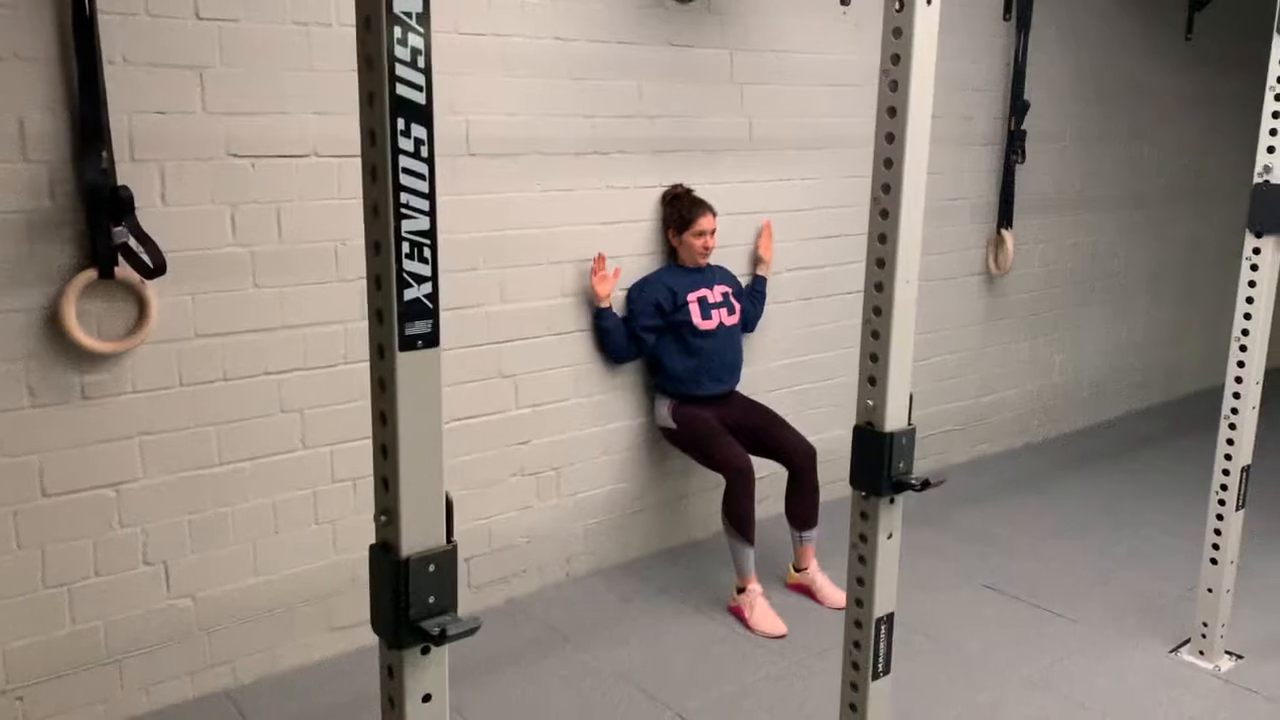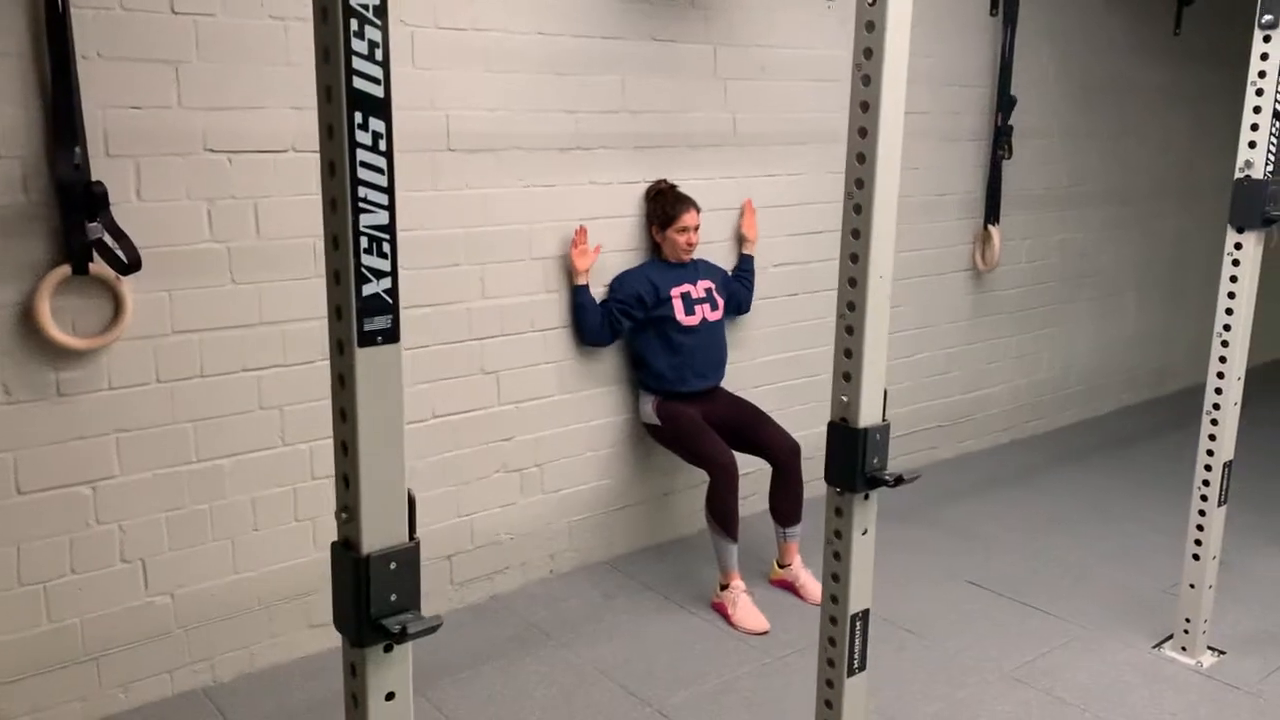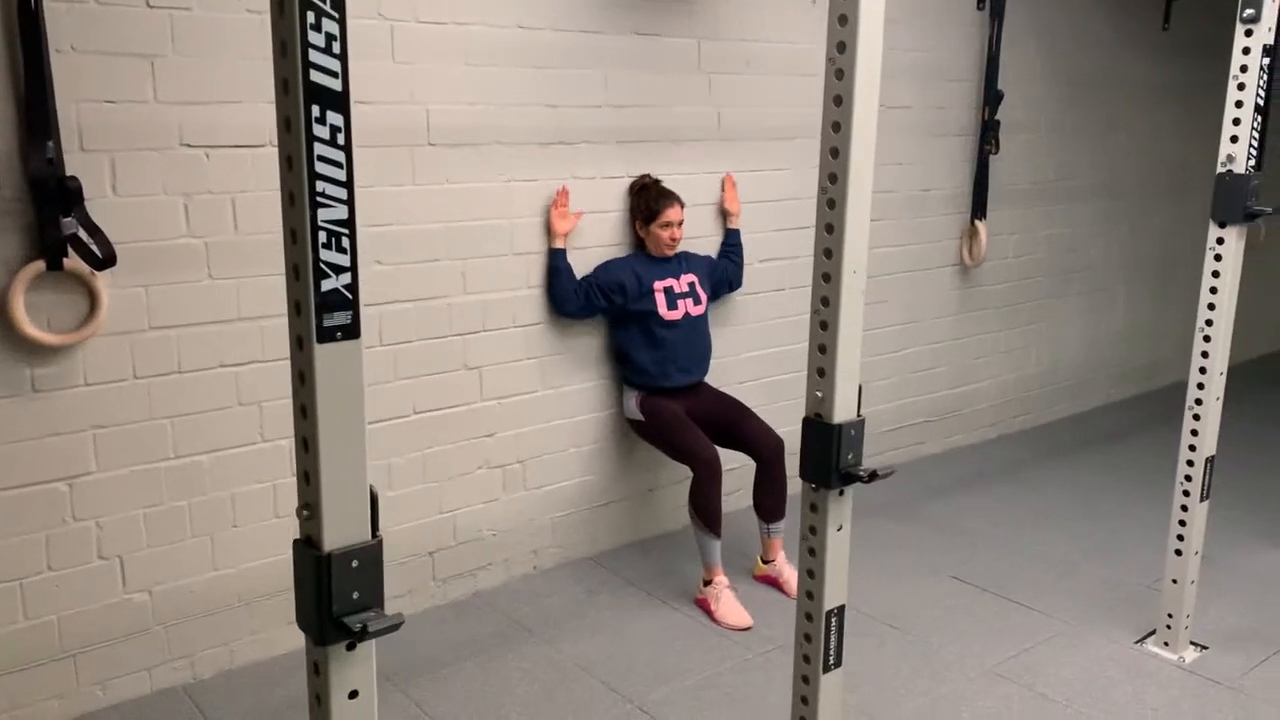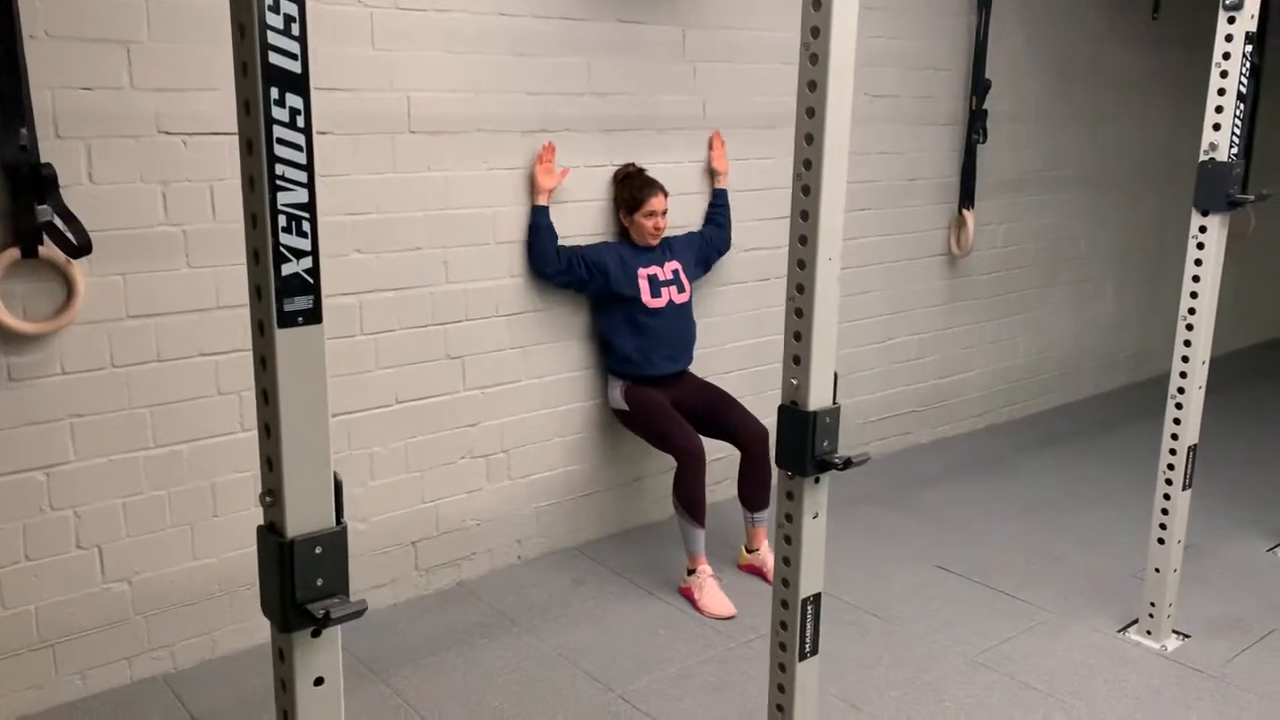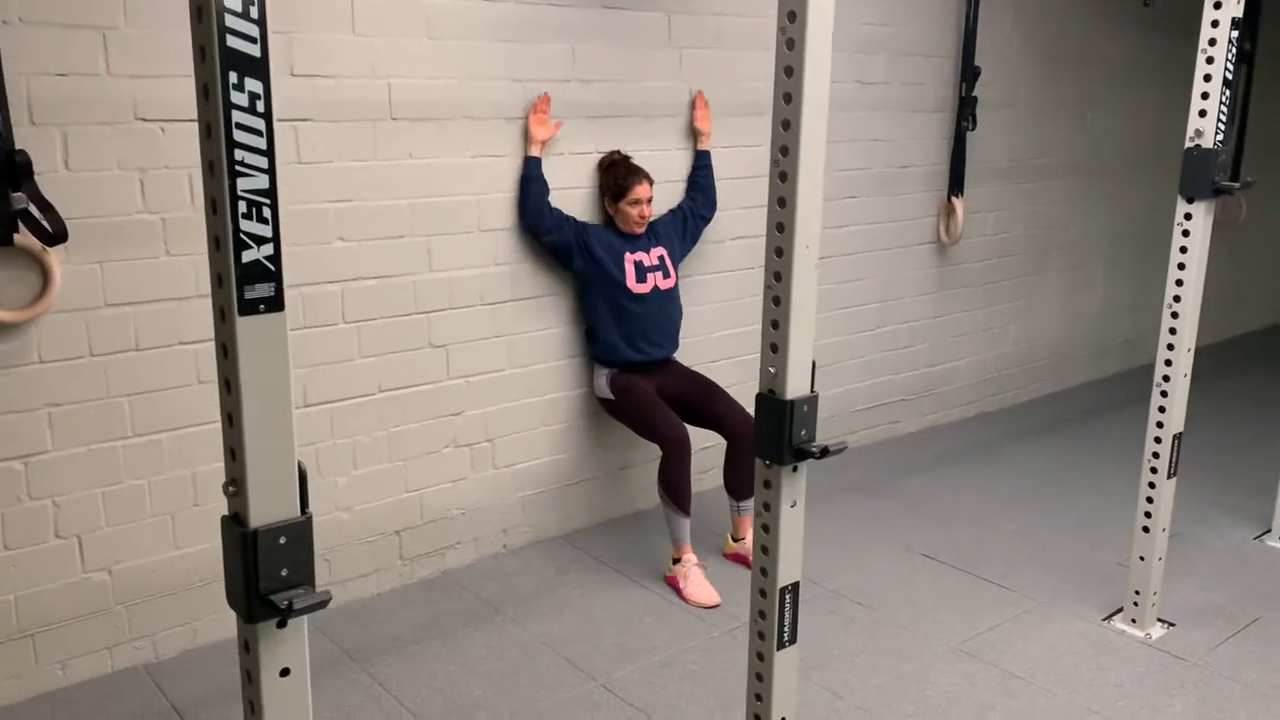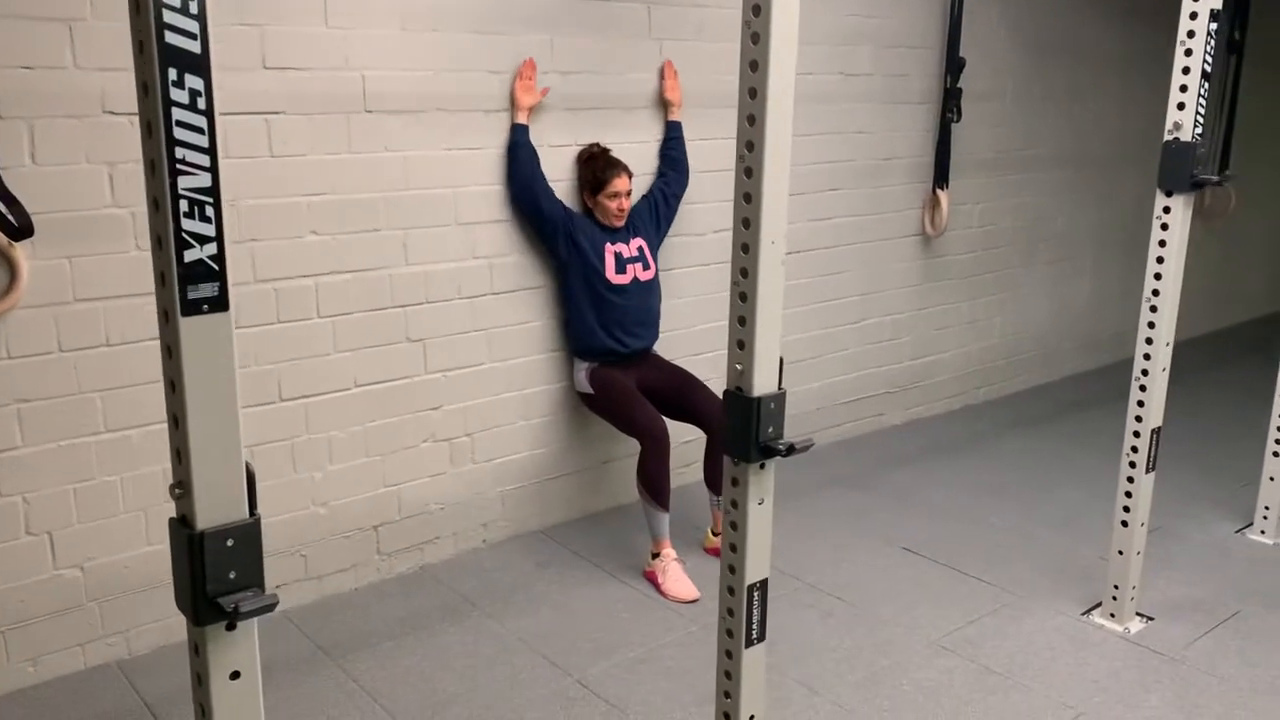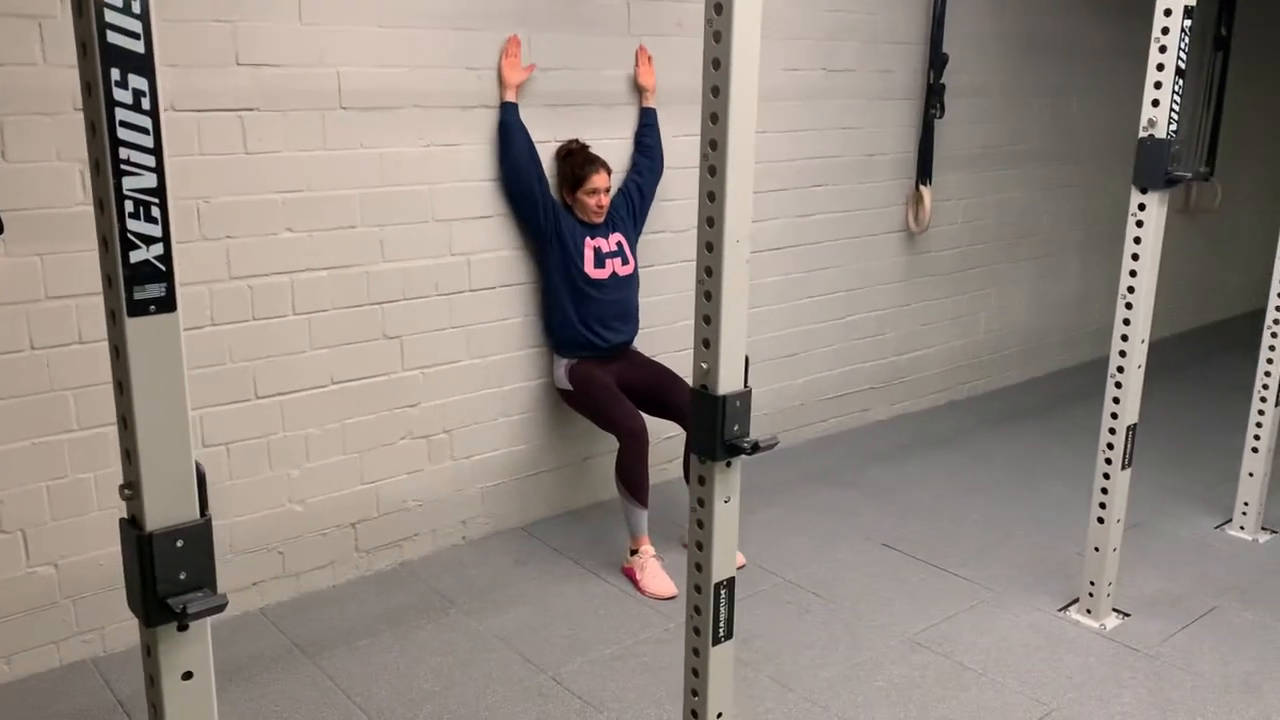
dt=0.4s
person 1, frame 1
left shoulder: (723, 278)
right shoulder: (656, 289)
left elbow: (746, 321)
right elbow: (624, 349)
left wrist: (762, 268)
right wrist: (604, 303)
left hip: (729, 399)
right hip: (683, 408)
left knee: (803, 454)
right knee: (739, 468)
left ankle: (804, 568)
right ankle: (747, 593)
person 1, frame 2
left shoulder: (709, 272)
right shoulder: (640, 283)
left elbow: (740, 302)
right elbow: (597, 331)
left wrist: (747, 246)
right wrist: (580, 279)
left hip: (713, 396)
right hip: (666, 405)
left knee: (786, 450)
right knee: (722, 465)
left ankle: (788, 564)
right ankle: (730, 589)
person 1, frame 3
left shoulder: (694, 265)
right shoulder: (623, 274)
left elbow: (731, 276)
right elbow: (570, 301)
left wrist: (732, 220)
right wrist: (559, 242)
left hip: (697, 390)
right hip: (650, 399)
left knee: (770, 445)
right knee: (706, 460)
left ankle: (772, 560)
right ankle: (713, 584)
person 1, frame 4
left shoulder: (681, 249)
right shoulder: (608, 260)
left elbow: (719, 238)
right elbow: (548, 264)
left wrist: (719, 180)
right wrist: (542, 198)
left hip: (682, 381)
right hip: (634, 389)
left knee: (755, 436)
right knee: (690, 450)
left ankle: (756, 549)
right ankle: (697, 574)
person 1, frame 5
left shoulder: (666, 234)
right shoulder: (592, 243)
left elbow: (702, 203)
right elbow: (538, 219)
left wrist: (702, 140)
right wrist: (535, 149)
left hip: (667, 369)
right hip: (619, 377)
left knee: (742, 425)
right knee: (675, 439)
left ankle: (742, 537)
right ankle: (683, 562)
person 1, frame 6
left shoulder: (645, 221)
right shoulder: (572, 233)
left elbow: (674, 175)
right elbow: (527, 188)
left wrist: (673, 111)
right wrist: (521, 115)
left hip: (647, 361)
right hip: (599, 370)
left knee: (721, 418)
right knee: (653, 433)
left ankle: (720, 532)
right ankle: (661, 557)
person 1, frame 7
left shoulder: (624, 215)
right shoulder: (554, 228)
left elbow: (649, 161)
right elbow: (520, 170)
left wrist: (648, 96)
right wrist: (510, 94)
left hip: (627, 357)
right hip: (579, 366)
left knee: (701, 414)
right knee: (632, 430)
right ankle: (641, 554)
